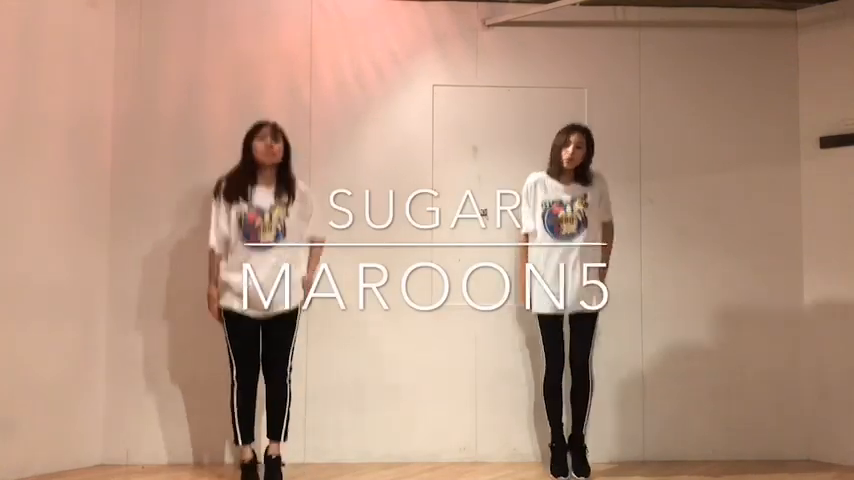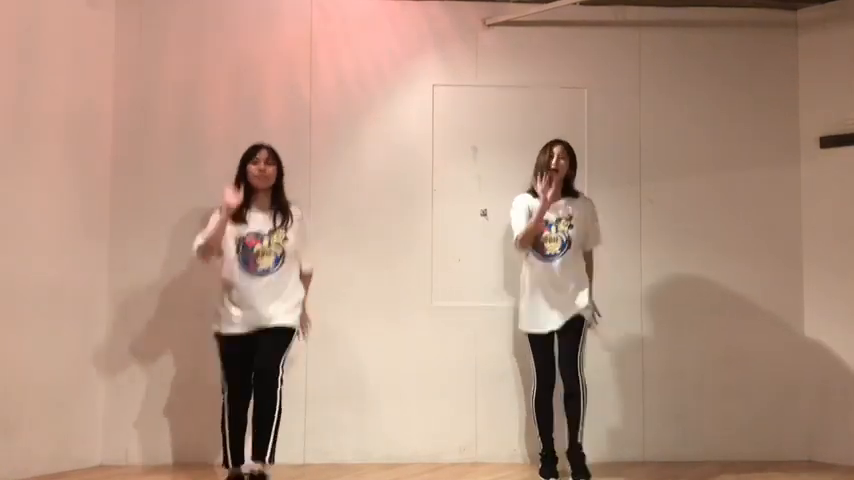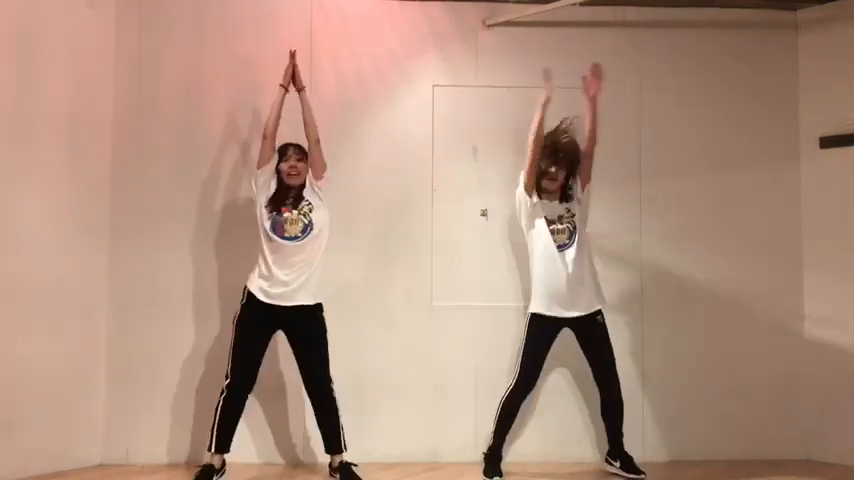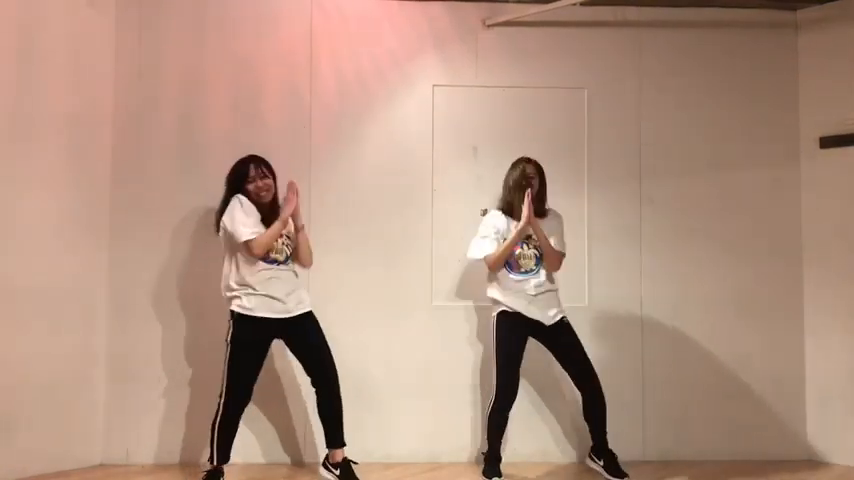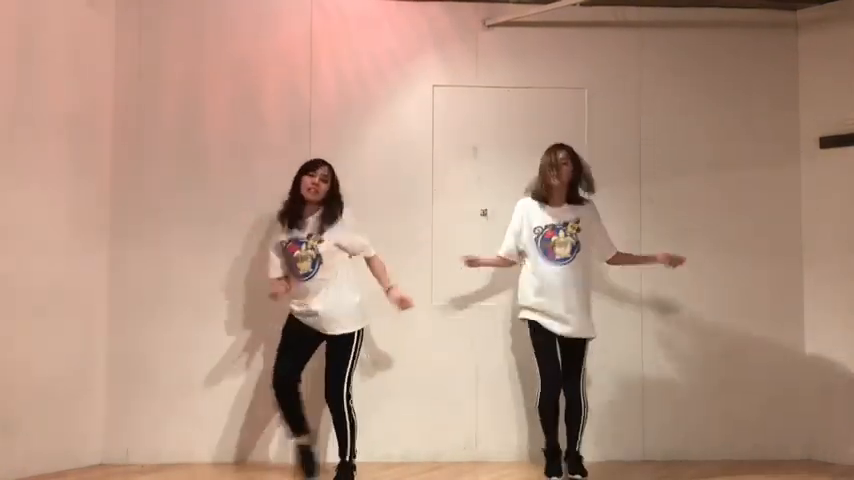
dt=1s
person 1, frame 1
left shoulder: (298, 194)
right shoulder: (230, 191)
left elbow: (316, 238)
right elbow: (217, 244)
left wrist: (309, 274)
right wrist: (212, 290)
left hip: (284, 301)
right hip: (239, 301)
left knee: (278, 375)
right knee: (244, 377)
person 1, frame 2
left shoulder: (293, 217)
right shoulder: (226, 216)
left elbow: (304, 268)
right elbow: (204, 253)
left wrist: (301, 307)
right wrist: (227, 214)
left hip: (279, 318)
right hip: (235, 320)
left knee: (268, 379)
right knee: (236, 396)
person 1, frame 3
left shoulder: (316, 195)
right shoulder: (267, 194)
left elbow: (313, 140)
right elbow: (268, 136)
left wrist: (302, 89)
right wrist: (282, 89)
left hip: (305, 305)
right hip: (261, 301)
left knee: (320, 385)
right knee: (238, 383)
person 1, frame 4
left shoulder: (280, 215)
right shoulder: (238, 207)
left elbow: (306, 260)
right elbow: (258, 248)
left wrist: (294, 216)
right wrist: (285, 215)
left hip: (295, 310)
right hip: (251, 313)
left knee: (327, 379)
right knee: (235, 393)
person 1, frame 5
left shoulder: (339, 220)
right shoulder: (288, 222)
left elbow: (371, 256)
right elbow: (280, 273)
left wrist: (391, 290)
right wrist: (278, 288)
left hip: (342, 321)
right hip: (302, 317)
left knee: (336, 395)
right knee: (282, 381)
right ankle: (303, 441)
person 2, frame 1
left shoulder: (596, 185)
right shoulder: (536, 183)
left elbow: (606, 226)
right elbow: (528, 234)
left wrist: (603, 271)
right wrist: (524, 279)
left hip: (584, 290)
right hip: (547, 290)
left knee: (581, 367)
right knee: (554, 367)
left ankle: (577, 442)
right ankle: (558, 443)
person 2, frame 2
left shoulder: (583, 205)
right shoulder: (524, 202)
left elbow: (587, 253)
right elbow: (523, 242)
left wrist: (587, 297)
right wrist: (544, 204)
left hip: (572, 303)
right hip: (536, 305)
left knee: (571, 372)
right knee: (544, 380)
left ankle: (575, 449)
person 2, frame 3
left shoulder: (577, 197)
right shoulder: (529, 203)
left elbow: (588, 150)
right elbow: (530, 155)
left wrist: (592, 101)
right wrist: (543, 103)
left hip: (586, 305)
right hip: (546, 307)
left knee: (609, 381)
right knee: (523, 383)
person 2, frame 4
left shoulder: (552, 219)
right shoulder: (494, 220)
left elbow: (554, 264)
right elbow: (491, 263)
left wrist: (535, 225)
right wrist: (521, 227)
left hip: (548, 310)
right hip: (510, 311)
left knee: (589, 381)
right knee: (505, 390)
left ankle: (601, 452)
person 2, frame 5
left shoulder: (586, 210)
right shoulder: (526, 208)
left elbow: (612, 256)
right elbow: (509, 256)
left wrist: (657, 258)
right wrist: (481, 261)
left hip: (576, 313)
right hip: (538, 311)
left knee: (574, 387)
right knee: (550, 383)
right ankle: (553, 453)
